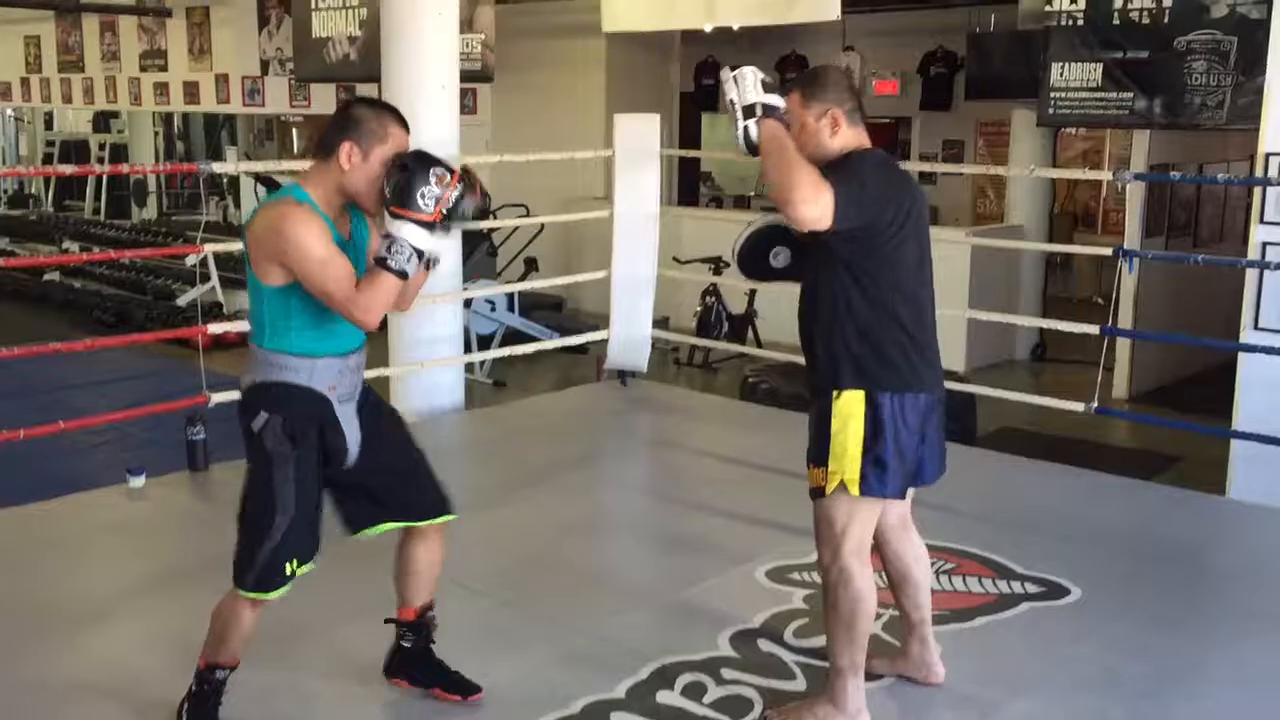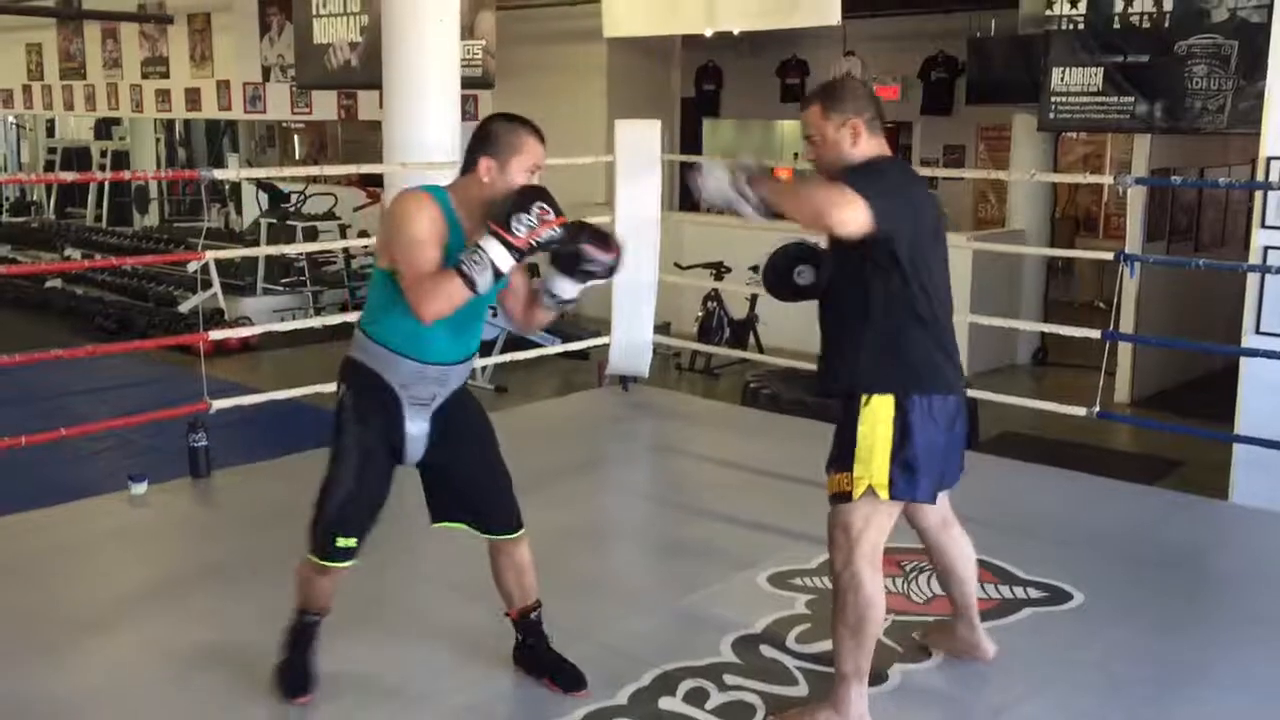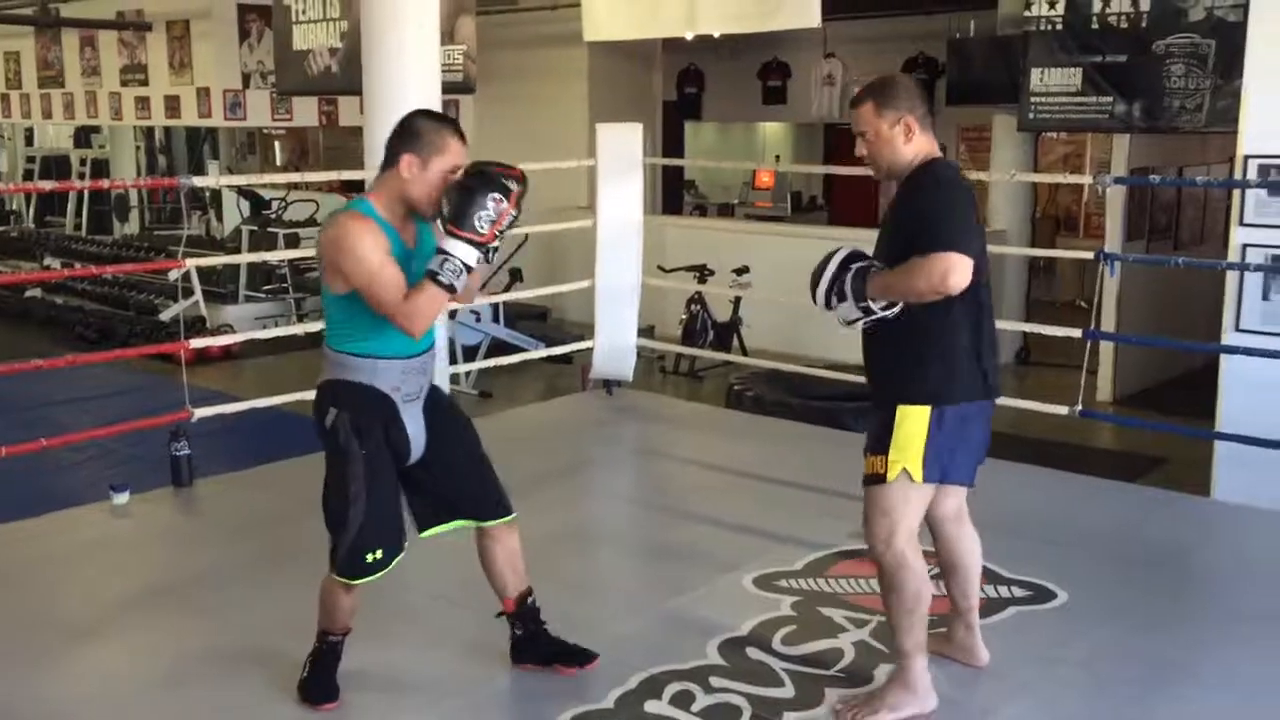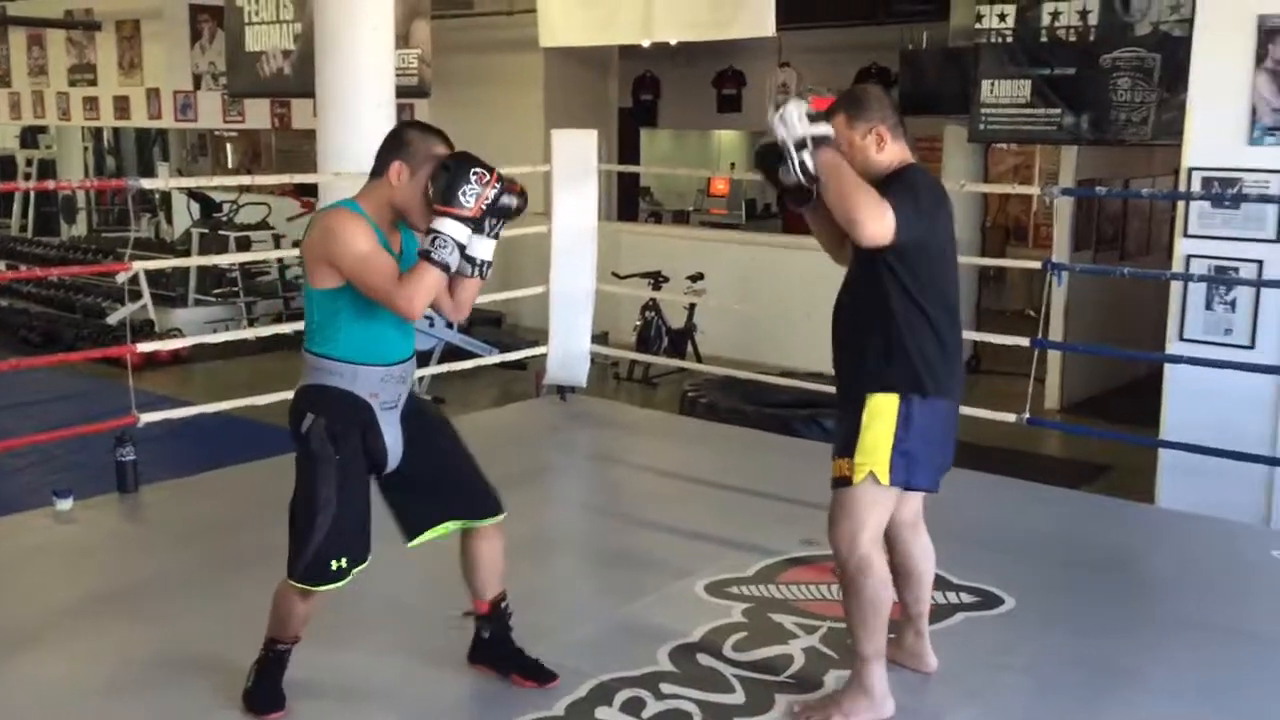
dt=0.4s
person 1, frame 1
left shoulder: (864, 173)
right shoulder: (883, 177)
left elbow: (806, 207)
left wrist: (764, 124)
right wrist: (798, 251)
left hip: (868, 390)
right hip: (901, 384)
left knee: (841, 544)
right knee: (890, 521)
right ankle: (921, 651)
person 1, frame 2
left shoulder: (882, 181)
right shoulder: (903, 189)
left elbow: (840, 215)
left wrist: (754, 187)
right wrist: (826, 275)
left hip: (894, 396)
right hip: (928, 387)
left knee: (854, 545)
right knee: (932, 514)
right ankle: (969, 630)
person 1, frame 3
left shoulder: (940, 187)
right shoulder: (924, 187)
left elbow: (949, 274)
left wrist: (869, 286)
right wrist: (868, 282)
left hip: (930, 393)
right hip: (946, 387)
left knee: (890, 533)
right knee: (946, 512)
right ankle: (965, 635)
person 1, frame 4
left shoulder: (913, 188)
right shoulder: (900, 191)
left elbow: (868, 229)
right elbow: (851, 249)
left wrist: (816, 150)
right wrist: (804, 180)
left hip: (898, 392)
right hip: (909, 387)
left knee: (854, 534)
right knee: (901, 520)
right ankle: (914, 642)
person 2, frame 1
left shoulder: (352, 213)
right shoulder: (288, 219)
left elbow: (400, 298)
right elbow: (364, 309)
left wrist: (433, 221)
right wrist: (413, 220)
left hip: (348, 397)
right hip: (289, 409)
left knee: (428, 517)
right knee: (264, 578)
left ankle: (411, 652)
person 2, frame 2
left shoulder: (507, 225)
right shoulder: (416, 210)
left elbow: (526, 321)
right elbow: (426, 305)
left wrist: (568, 275)
right wrist: (504, 246)
left hip: (448, 398)
right hip: (378, 394)
left knee: (506, 526)
right knee: (334, 548)
left ankle: (531, 643)
right ankle: (302, 638)
person 2, frame 3
left shoulder: (420, 219)
right shoulder: (351, 230)
left elbow: (464, 292)
right elbow: (411, 319)
left wrist: (483, 229)
right wrist: (466, 239)
left hip: (419, 395)
right hip: (361, 406)
left knee: (493, 514)
right knee: (358, 559)
left ankle: (529, 635)
right ankle: (325, 655)
person 2, frame 4
left shoulder: (409, 233)
right shoulder: (338, 227)
left elbow: (455, 310)
right elbow: (408, 302)
left wrist: (481, 230)
right wrist: (454, 220)
left hip: (399, 404)
right hip: (338, 413)
left knee: (483, 513)
right knee: (318, 568)
left ankle: (492, 641)
right ankle: (271, 664)
